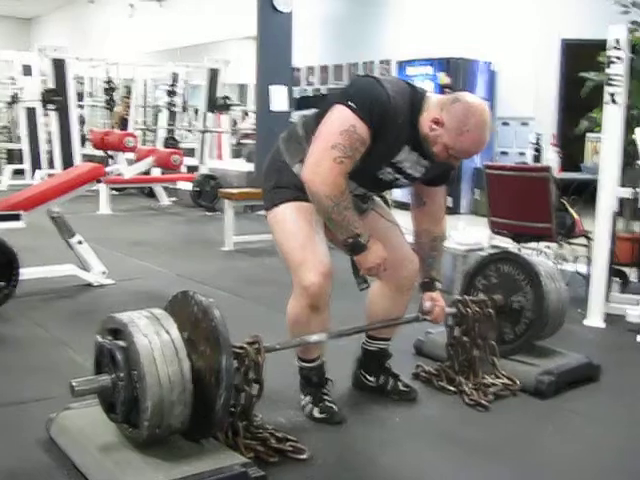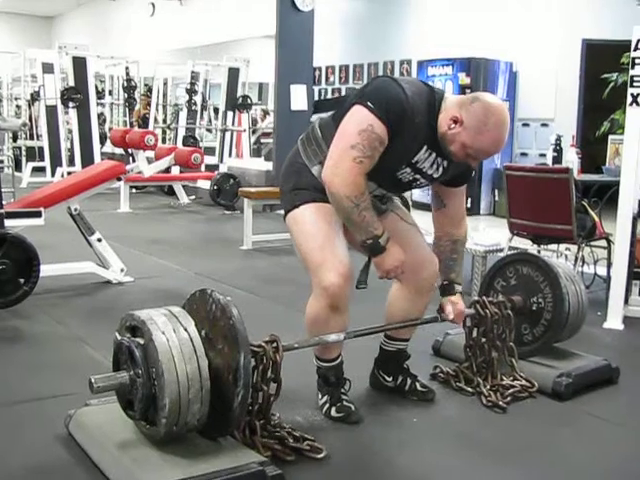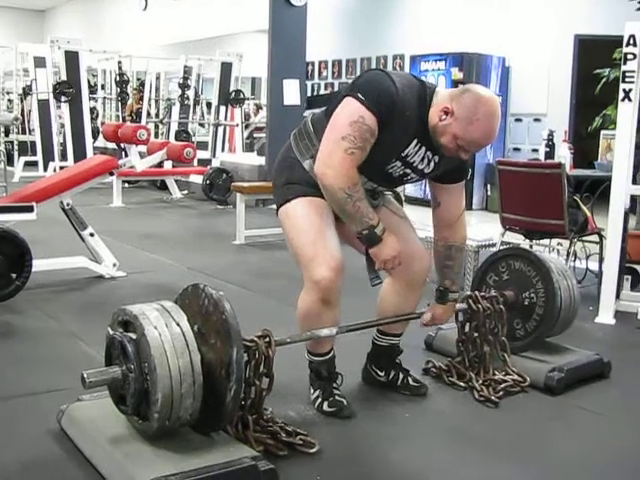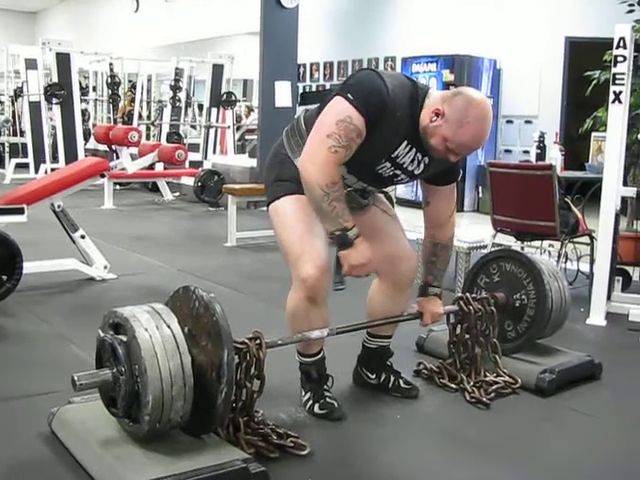
dt=0.3s
person 1, frame 1
left shoulder: (439, 156)
right shoulder: (376, 100)
left elbow: (430, 222)
right elbow: (319, 176)
left wrist: (430, 284)
right wrist: (361, 243)
left hip: (350, 190)
right hip: (297, 179)
left knee: (404, 269)
right knee: (314, 279)
left ankle: (372, 368)
right ankle: (312, 383)
person 1, frame 2
left shoulder: (459, 158)
right shoulder: (394, 100)
left elbow: (451, 223)
right elbow: (338, 177)
left wrist: (451, 288)
right wrist: (380, 245)
left hip: (370, 193)
right hip: (315, 180)
left knee: (424, 270)
right knee: (334, 281)
left ankle: (389, 369)
right ankle: (330, 383)
person 1, frame 3
left shoulder: (453, 157)
right shoulder: (384, 93)
left elbow: (450, 225)
right elbow: (332, 170)
left wrist: (447, 297)
right wrist: (375, 235)
left hip: (363, 189)
right hip: (307, 175)
left knee: (416, 265)
right knee: (325, 275)
left ankle: (381, 364)
right ankle: (322, 378)
person 1, frame 4
left shoulder: (445, 158)
right shoulder: (376, 93)
left elbow: (440, 224)
right elbow: (316, 165)
left wrist: (431, 292)
right wrist: (348, 240)
left hip: (353, 187)
right hip: (298, 174)
left knee: (403, 266)
right knee: (313, 273)
left ankle: (372, 366)
right ankle: (313, 379)
